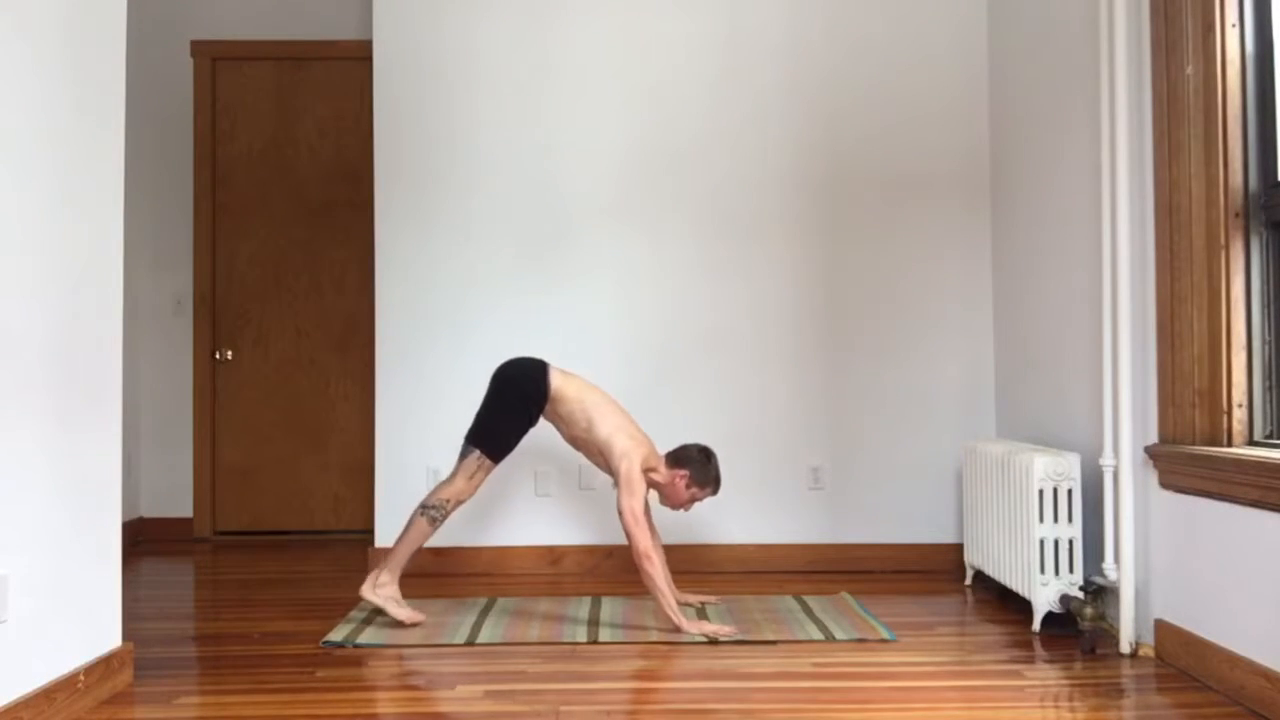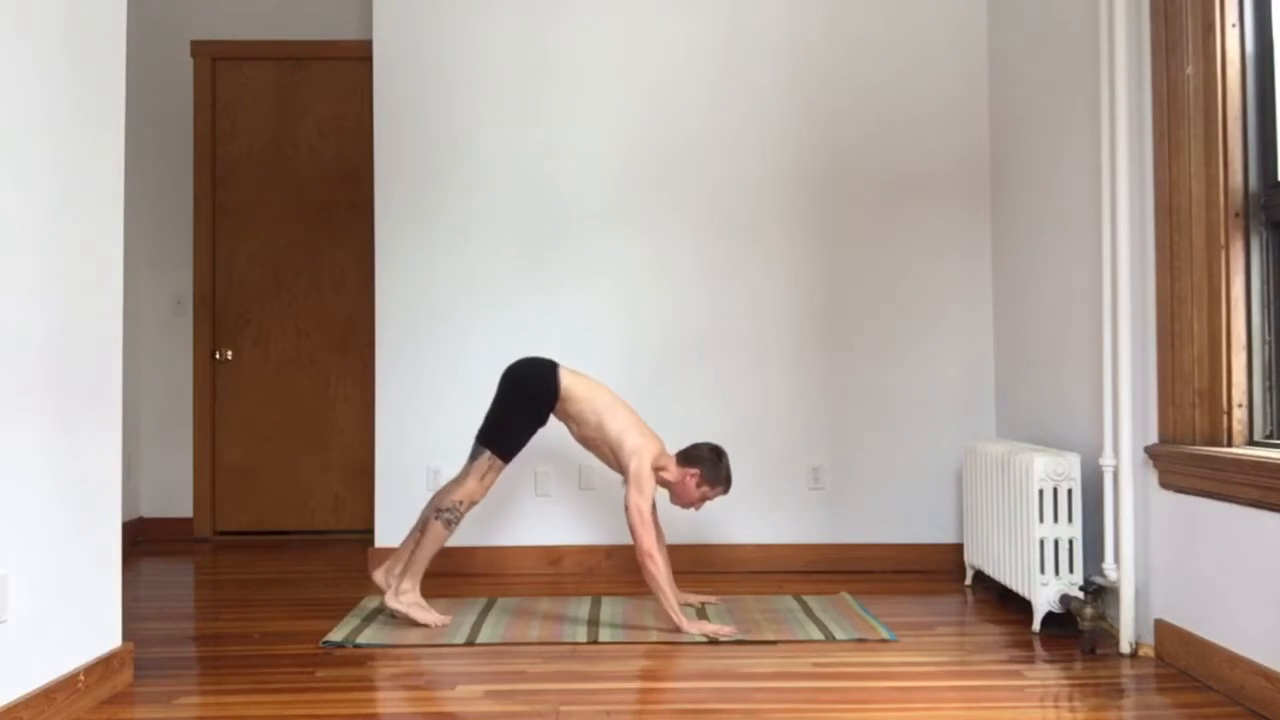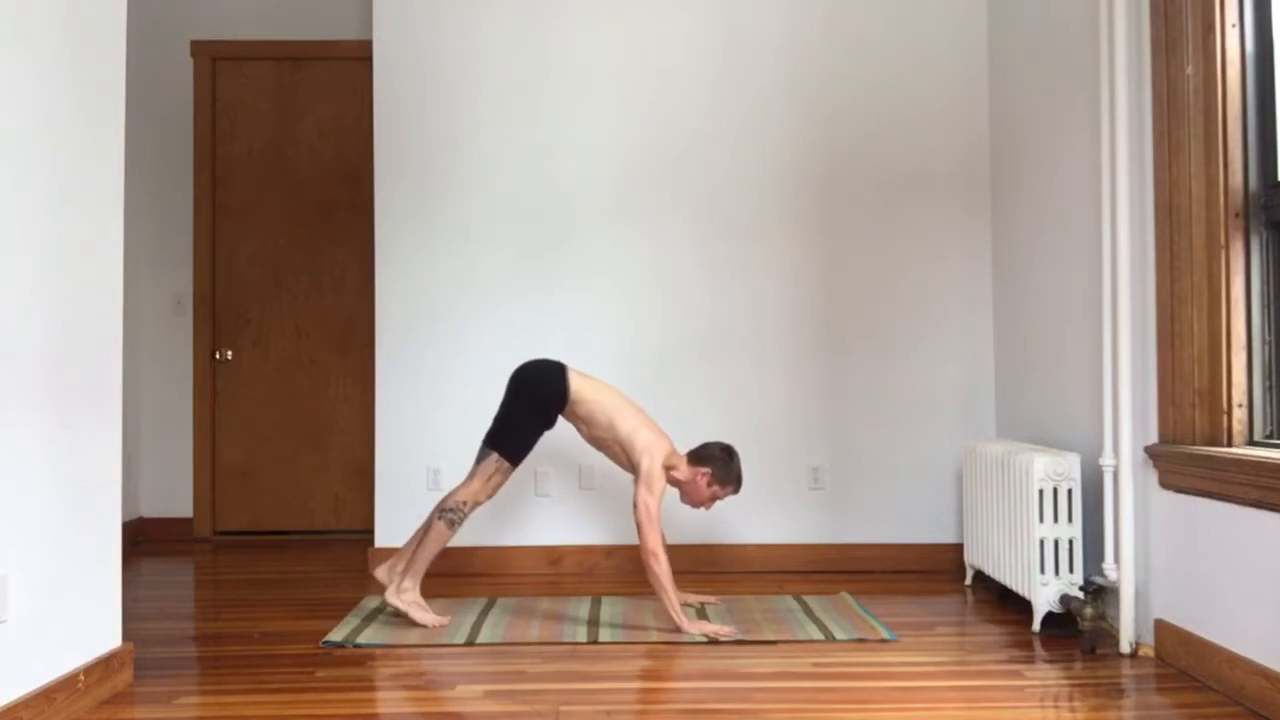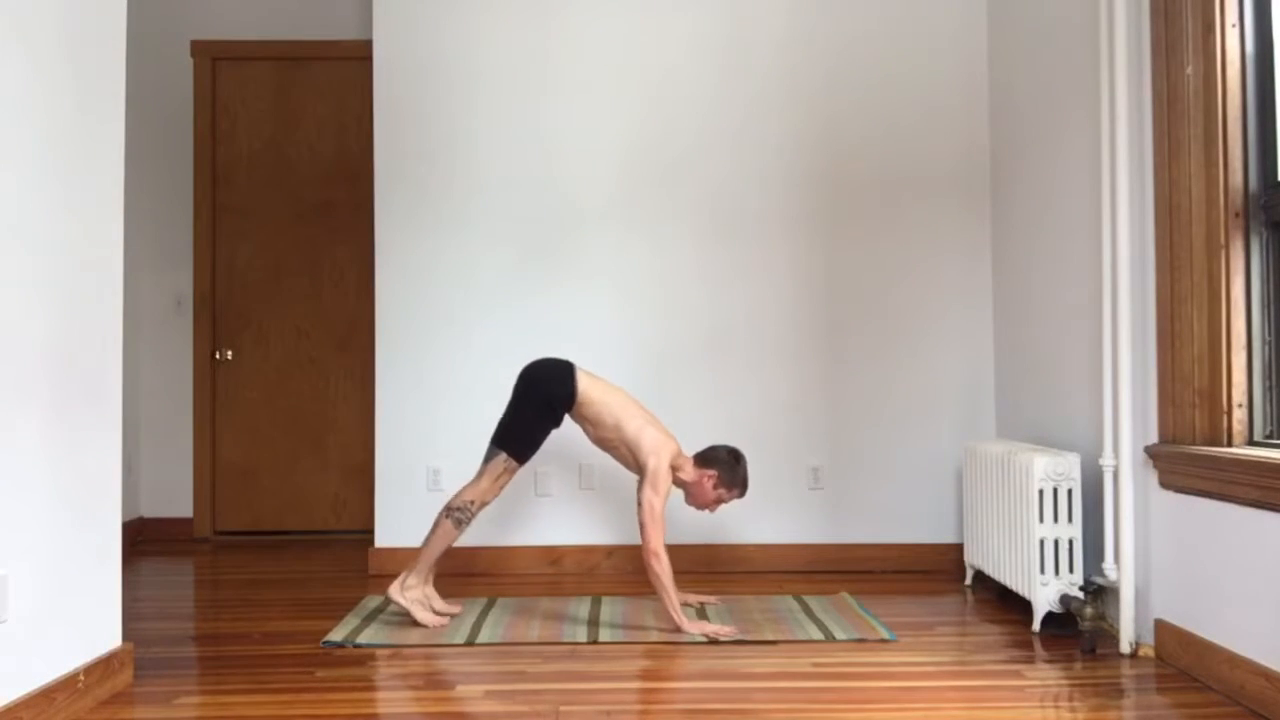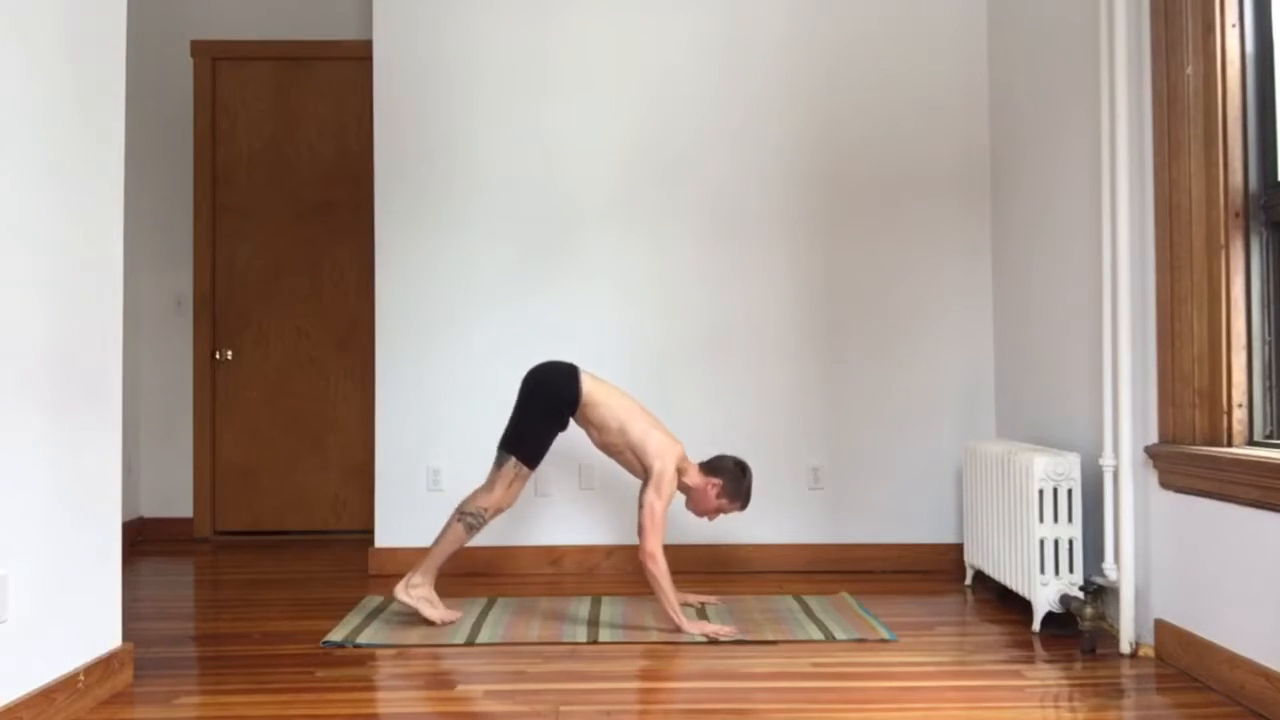
dt=0.2s
person 1, frame 1
left shoulder: (645, 461)
right shoulder: (633, 463)
left elbow: (650, 535)
right elbow: (643, 551)
left wrist: (674, 593)
right wrist: (681, 621)
left hip: (533, 389)
right hip: (525, 384)
left knee: (460, 484)
right knee: (461, 486)
left ankle: (386, 575)
right ankle: (383, 581)
person 1, frame 2
left shoulder: (652, 458)
right shoulder: (643, 462)
left elbow: (654, 535)
right elbow: (647, 550)
left wrist: (674, 593)
right wrist: (681, 621)
left hip: (540, 386)
right hip: (534, 383)
left knee: (469, 483)
right knee: (473, 487)
left ankle: (394, 569)
right ankle: (404, 588)
person 1, frame 3
left shoulder: (660, 456)
right shoulder: (654, 463)
left elbow: (653, 537)
right elbow: (652, 549)
left wrist: (673, 593)
right wrist: (683, 621)
left hip: (548, 387)
right hip: (543, 386)
left knee: (481, 487)
right knee: (478, 488)
left ankle: (397, 566)
right ankle: (404, 586)
person 1, frame 4
left shoulder: (666, 457)
right shoulder: (661, 464)
left elbow: (652, 544)
right elbow: (653, 551)
left wrist: (674, 593)
right wrist: (683, 622)
left hip: (556, 387)
right hip: (550, 385)
left knee: (487, 488)
right knee: (486, 487)
left ankle: (421, 580)
right ankle: (410, 584)
person 1, frame 5
left shoulder: (669, 463)
right shoulder: (667, 467)
left elbow: (648, 541)
right elbow: (650, 552)
left wrist: (672, 592)
right wrist: (682, 621)
left hip: (560, 388)
right hip: (555, 387)
left knee: (498, 490)
right knee: (499, 494)
left ankle: (422, 583)
right ankle: (416, 582)
